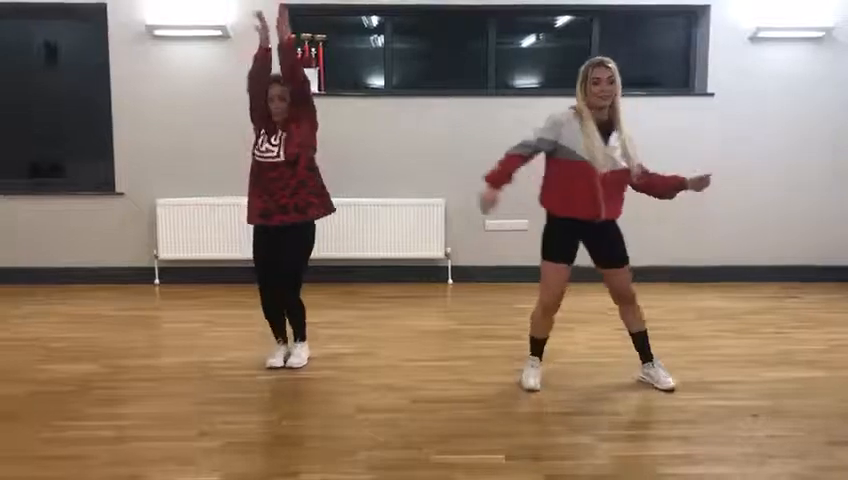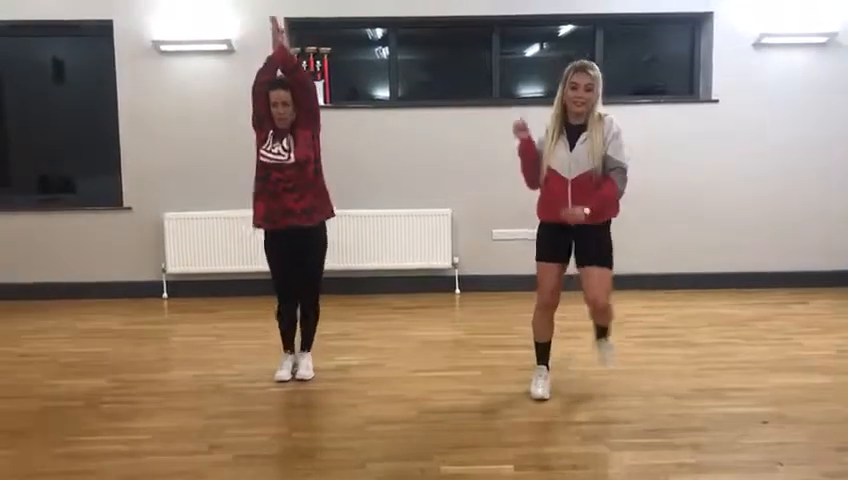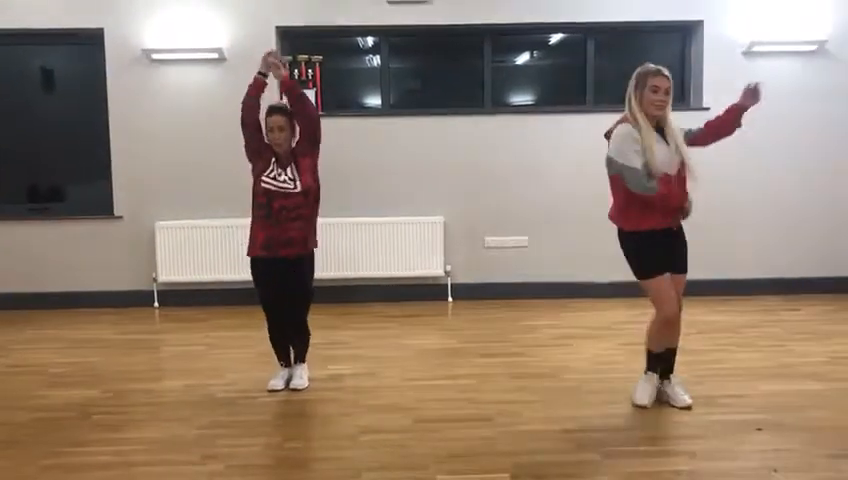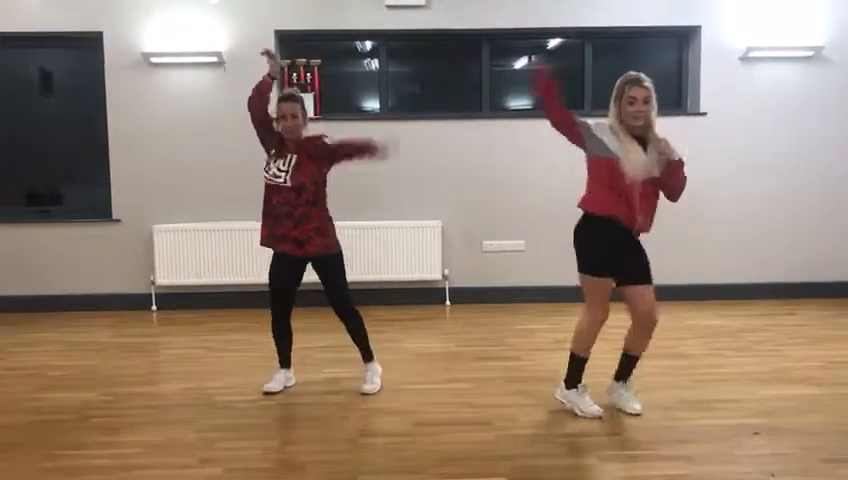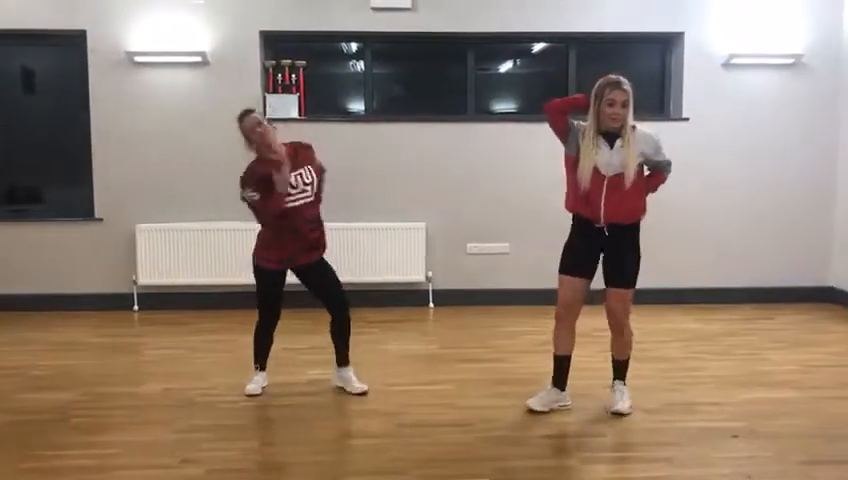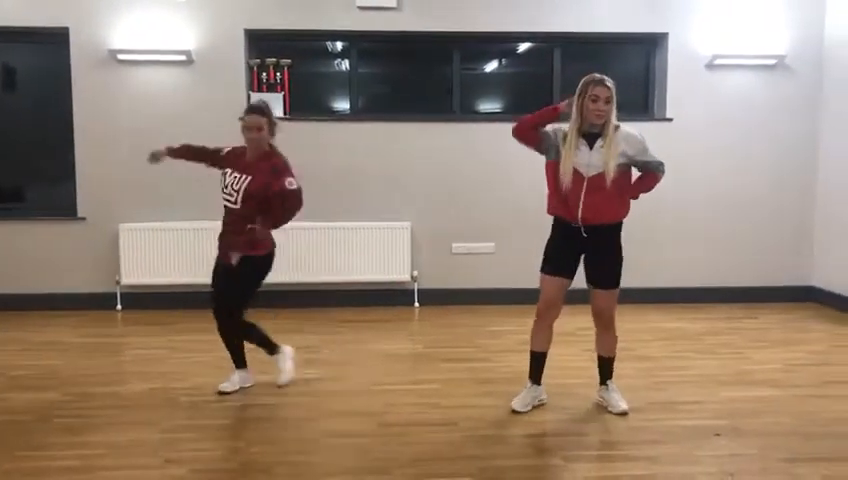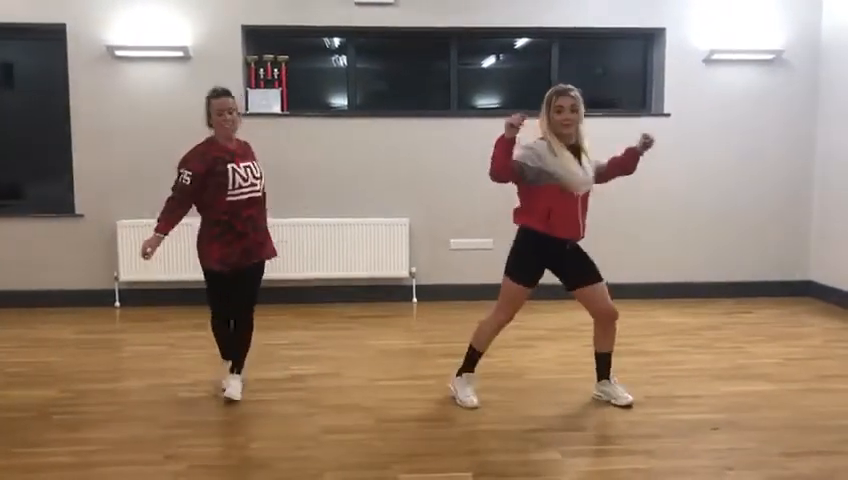
dt=0.7s
person 1, frame 1
left shoulder: (620, 132)
right shoulder: (565, 123)
left elbow: (641, 179)
right elbow: (525, 149)
left wrist: (684, 184)
right wrist: (495, 183)
left hip: (604, 224)
right hip: (563, 222)
left knee: (625, 296)
right knee: (549, 299)
left ankle: (649, 365)
right ankle: (534, 361)
person 1, frame 2
left shoulder: (608, 130)
right shoulder: (551, 132)
left elbow: (617, 178)
right elbow: (534, 180)
left wrist: (589, 208)
right wrist: (525, 144)
left hip: (594, 226)
right hip: (553, 225)
left knee: (598, 300)
right knee: (546, 300)
left ankle: (602, 338)
right ankle: (542, 369)
person 1, frame 3
left shoulder: (667, 130)
right shoulder: (624, 136)
left elbow: (703, 136)
right elbow: (640, 186)
left wrist: (741, 107)
right wrist: (680, 199)
left hip: (670, 229)
right hip: (639, 233)
left knee: (676, 309)
right knee: (667, 310)
left ankle: (667, 379)
right ankle: (650, 375)
person 1, frame 4
left shoulder: (658, 146)
right shoulder: (602, 136)
left elbow: (675, 192)
right elbow: (560, 116)
left wrist: (671, 160)
right wrist: (544, 79)
left hip: (628, 237)
right hip: (597, 231)
left knee: (647, 315)
right knee: (596, 312)
left ankle: (620, 384)
right ankle: (571, 387)
person 1, frame 5
left shoulder: (643, 140)
right shoulder: (578, 137)
left elbow: (663, 168)
right elbow: (552, 109)
left wrist: (641, 191)
right wrist: (588, 102)
left hip: (624, 235)
right hip: (584, 232)
left knee: (618, 320)
right knee: (565, 313)
left ankle: (619, 385)
right ankle: (558, 389)
person 1, frame 6
left shoulder: (626, 140)
right shoulder: (560, 140)
left elbow: (656, 170)
right elbow: (521, 131)
left wrist: (629, 195)
right wrist: (558, 111)
left hip: (605, 235)
right hip: (565, 232)
left knee: (604, 317)
right knee: (545, 311)
left ankle: (606, 387)
right ankle: (535, 387)
person 1, frame 7
left shoulder: (582, 156)
right shoulder: (538, 153)
left elbow: (602, 172)
right elbow: (500, 172)
left wrist: (634, 153)
right wrist: (507, 137)
left hip: (569, 247)
right hip: (533, 244)
left knee: (607, 314)
right knee: (501, 315)
left ankle: (605, 382)
right ankle: (463, 377)
person 2, frame 1
left shoulder: (304, 123)
right shoulder: (262, 125)
left elbow: (299, 83)
right elbow: (254, 86)
left wrist: (286, 40)
right wrist: (264, 44)
left hip: (299, 221)
right hip: (266, 221)
left knee: (287, 288)
right knee: (267, 289)
left ankle: (300, 343)
right ankle: (280, 343)
person 2, frame 2
left shoulder: (308, 129)
right shoulder: (264, 131)
left elbow: (306, 88)
right elbow: (258, 90)
left wrist: (285, 52)
right wrist: (275, 53)
left hip: (310, 225)
right hip: (276, 228)
left knee: (309, 295)
right knee: (285, 296)
left ankle: (305, 353)
right ankle: (288, 354)
person 2, frame 3
left shoulder: (306, 155)
right shoulder: (259, 157)
left elbow: (310, 118)
right elbow: (248, 118)
left wrist: (286, 81)
right wrist: (261, 76)
left hip: (299, 251)
right hip: (266, 252)
left knee: (297, 314)
right knee: (275, 315)
left ankle: (300, 365)
right ankle: (284, 366)
person 2, frame 4
left shoulder: (318, 149)
right shoulder: (274, 146)
left elbow: (343, 147)
right elbow: (255, 109)
left wrist: (370, 147)
right wrist: (271, 76)
left hip: (320, 244)
right hip: (285, 246)
left knee: (343, 305)
right knee: (279, 310)
left ankle: (371, 366)
right ankle: (285, 371)
person 2, frame 5
left shoulder: (303, 152)
right shoulder: (255, 173)
left elbow: (318, 173)
right elbow: (265, 215)
left wrist: (310, 203)
right wrist: (279, 180)
left hip: (309, 250)
right hip: (271, 254)
left knee: (340, 306)
right knee: (268, 317)
left ankle: (343, 371)
right ankle: (260, 373)
person 2, frame 6
left shoulder: (277, 166)
right shoulder: (236, 155)
left elbow: (293, 201)
right elbow: (208, 155)
left wrist: (264, 227)
right wrist: (168, 151)
left hip: (255, 254)
right hip: (229, 249)
left knee: (230, 317)
right knee: (220, 314)
left ankle: (279, 352)
right ankle: (242, 372)
person 2, frame 7
left shoulder: (246, 149)
right shoulder: (200, 156)
right elbow: (180, 197)
right wrist: (158, 234)
left hip: (254, 245)
right hip: (218, 249)
left knee: (244, 313)
right knee: (222, 312)
left ankle: (234, 375)
right ankle: (227, 360)
